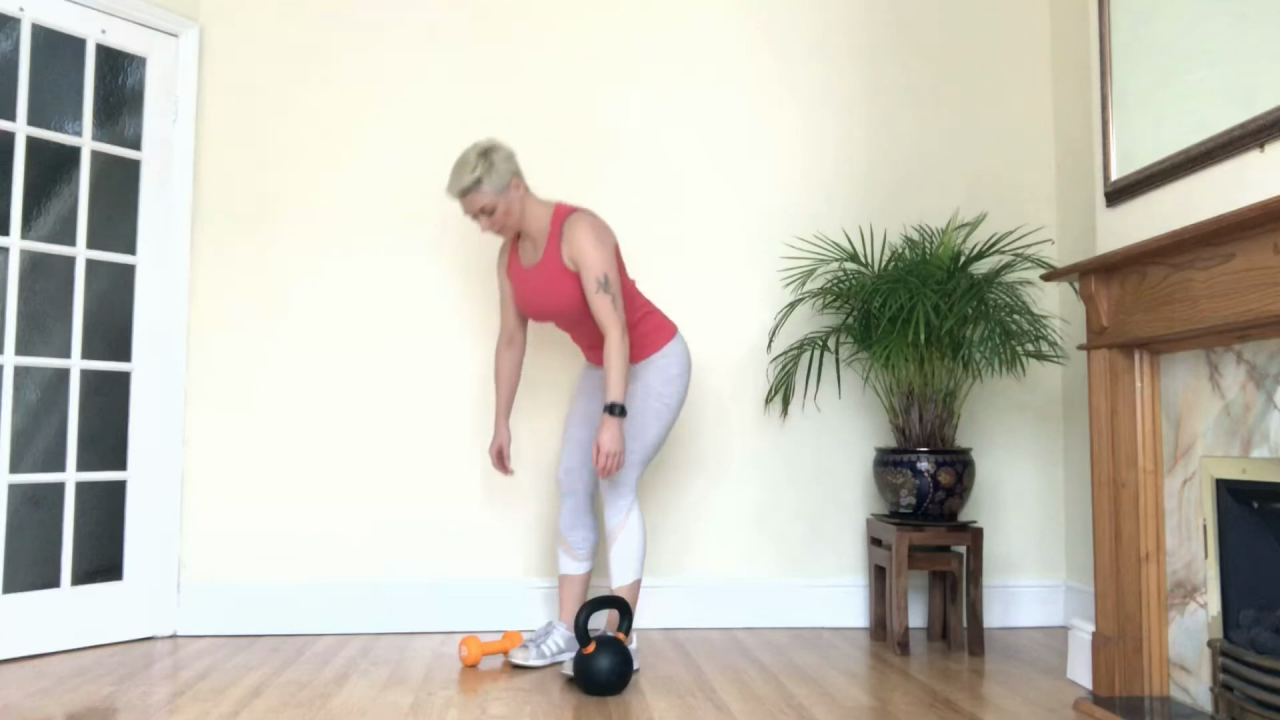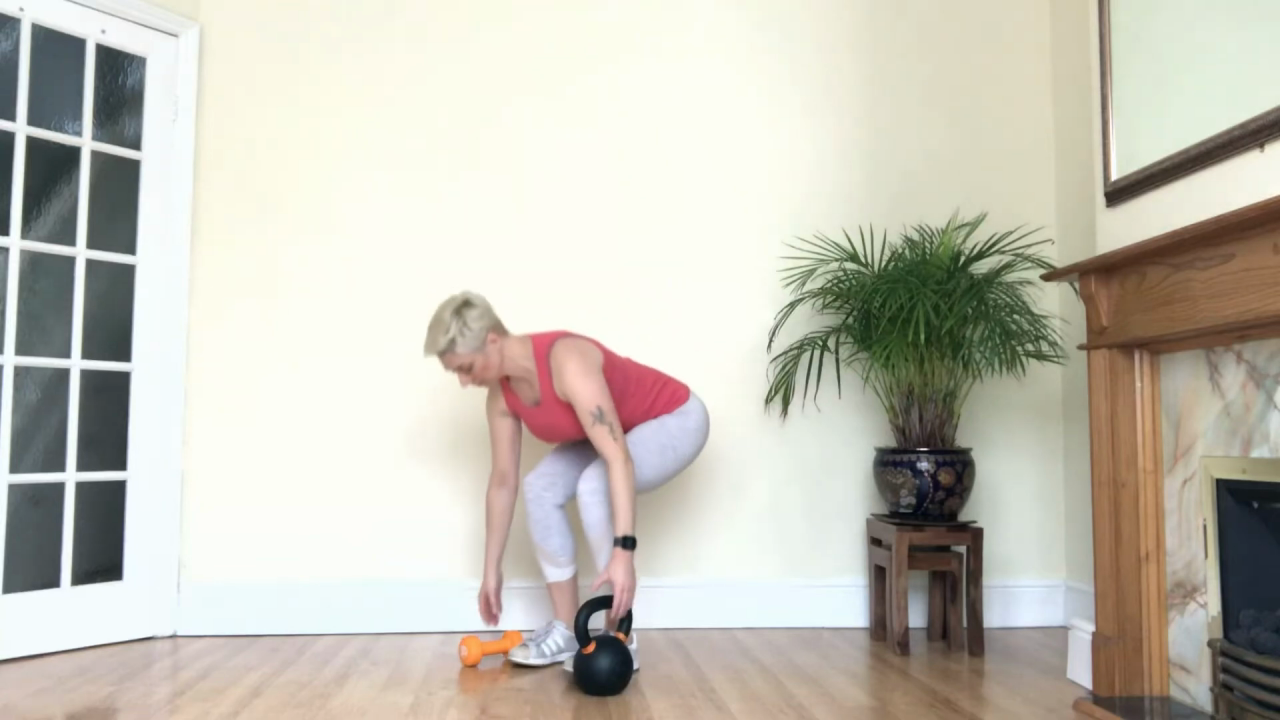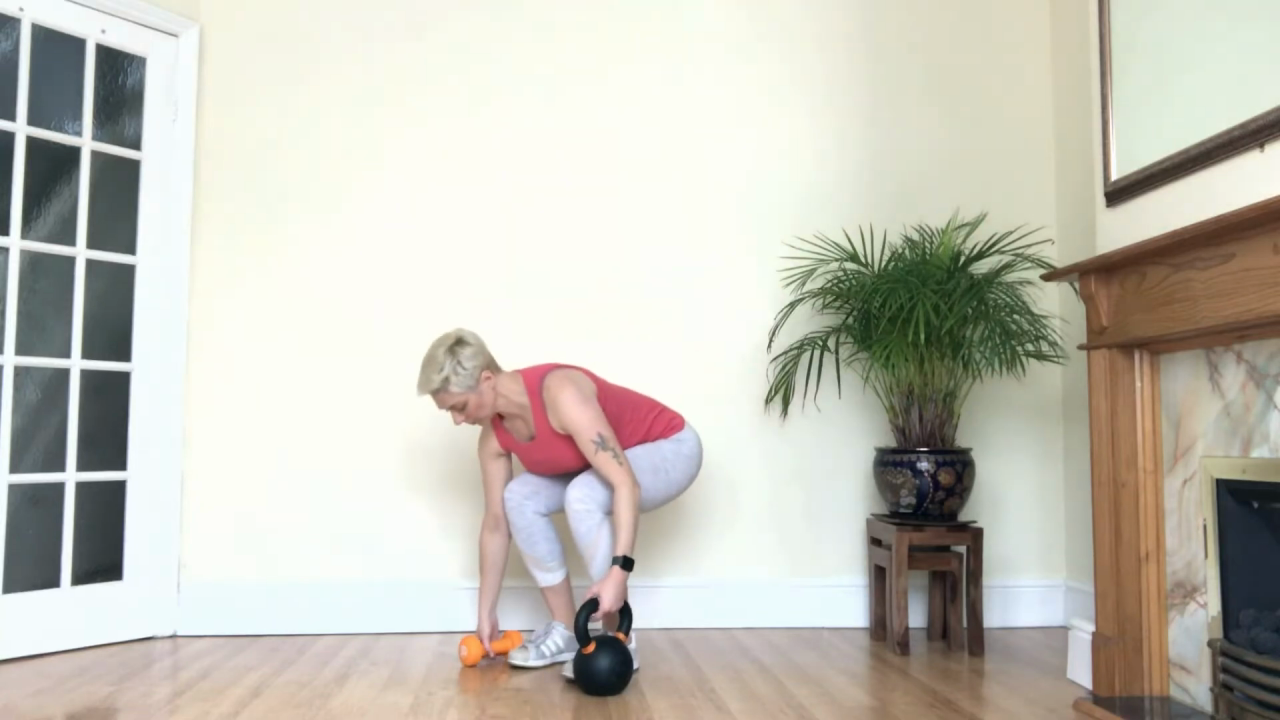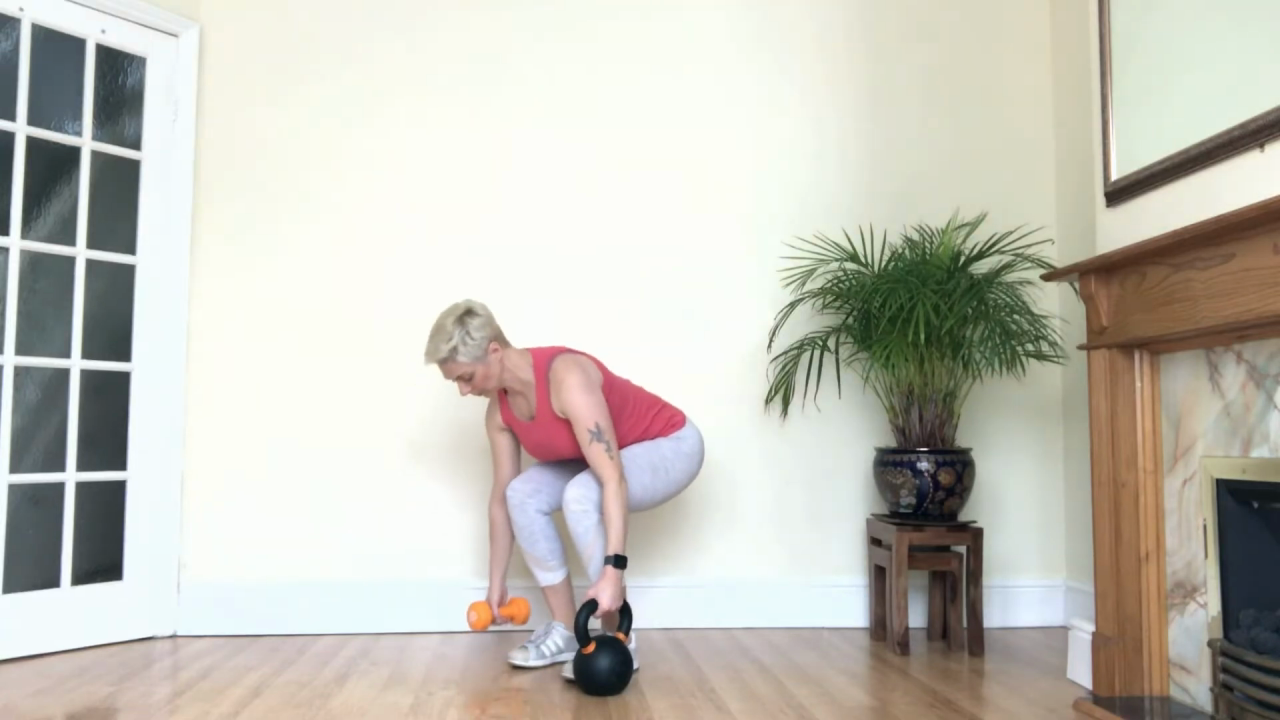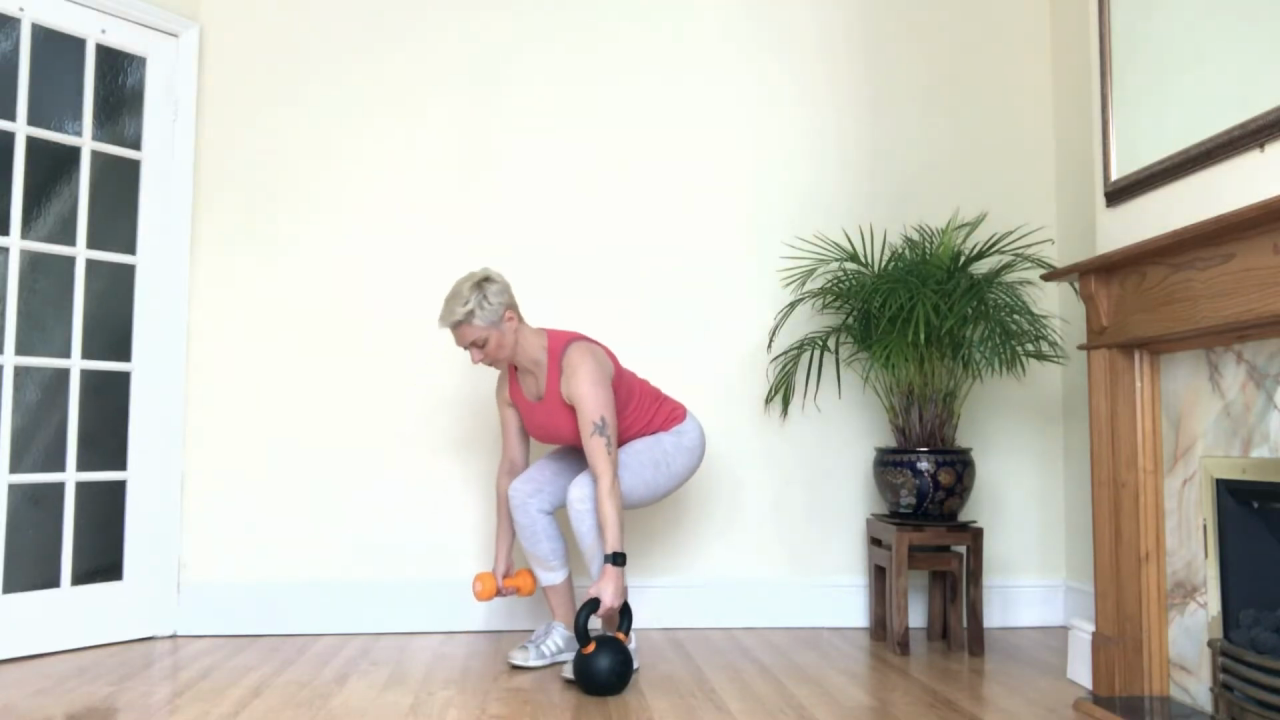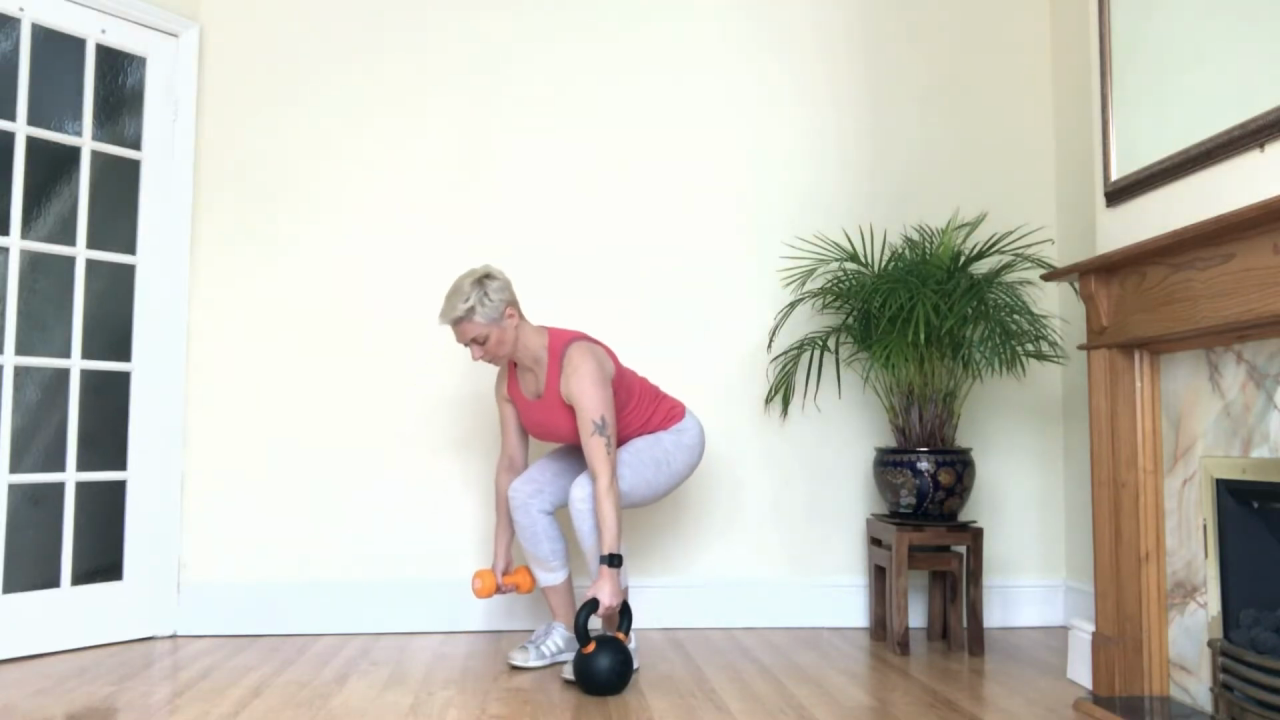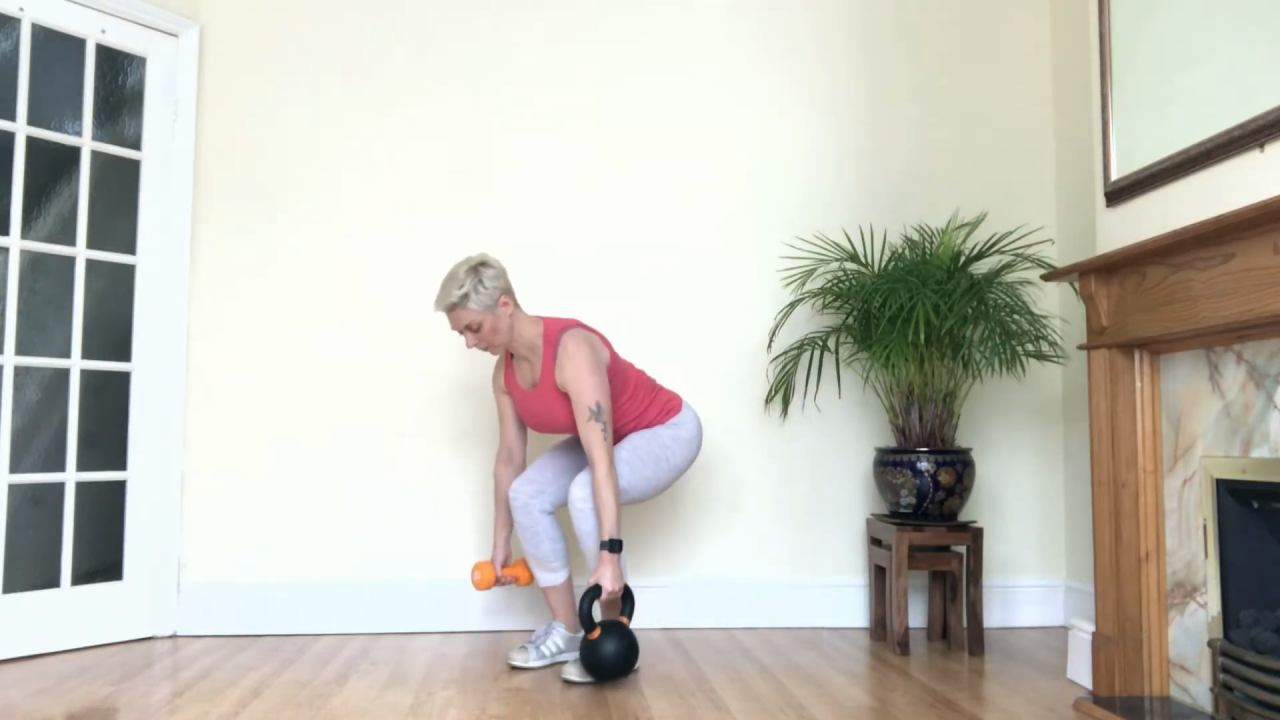
dt=0.7s
person 1, frame 1
left shoulder: (579, 231)
right shoulder: (510, 256)
left elbow: (617, 329)
right elbow: (511, 340)
left wrist: (615, 417)
right wrist: (501, 422)
left hip: (656, 360)
right hip: (602, 366)
left knee: (615, 483)
right knee: (573, 482)
left ankle: (620, 639)
right ankle: (568, 630)
person 1, frame 2
left shoulder: (566, 362)
right shoulder: (502, 394)
left elbow: (619, 460)
right elbow: (503, 481)
left wrist: (623, 551)
right wrist: (491, 570)
left hip: (675, 420)
right hip: (618, 428)
left knee: (594, 488)
right knee: (540, 488)
right ankle: (566, 630)
person 1, frame 3
left shoulder: (560, 392)
right shoulder: (494, 435)
left elbow: (626, 483)
right elbow: (495, 523)
left wrist: (619, 571)
right wrist: (485, 614)
left hip: (670, 448)
right hip: (607, 458)
left knee: (583, 496)
right knee: (520, 497)
right ankle: (565, 631)
person 1, frame 4
left shoulder: (566, 378)
right shoulder: (499, 409)
left elbow: (614, 480)
right elbow: (502, 496)
left wrist: (613, 571)
right wrist: (496, 584)
left hip: (670, 446)
right hip: (608, 452)
left knee: (582, 496)
right knee: (524, 494)
right ankle: (566, 631)
person 1, frame 5
left shoulder: (577, 363)
right shoulder: (509, 382)
left elbow: (606, 478)
right elbow: (511, 470)
left wrist: (613, 569)
right wrist: (502, 557)
left hip: (669, 439)
right hip: (606, 445)
left knee: (583, 494)
right knee: (526, 493)
right ankle: (565, 632)
person 1, frame 6
left shoulder: (577, 363)
right shoulder: (508, 378)
left elbow: (604, 478)
right elbow: (510, 467)
left wrist: (609, 570)
right wrist: (501, 553)
left hip: (669, 438)
right hip: (608, 443)
left knee: (584, 495)
right knee: (527, 493)
right ankle: (565, 632)
person 1, frame 7
left shoulder: (571, 350)
right shoulder: (505, 370)
left elbow: (602, 464)
right elbow: (509, 459)
left wrist: (609, 557)
right wrist: (501, 545)
left hip: (667, 430)
right hip: (608, 435)
left knee: (585, 494)
right knee: (527, 494)
right ankle: (565, 633)
